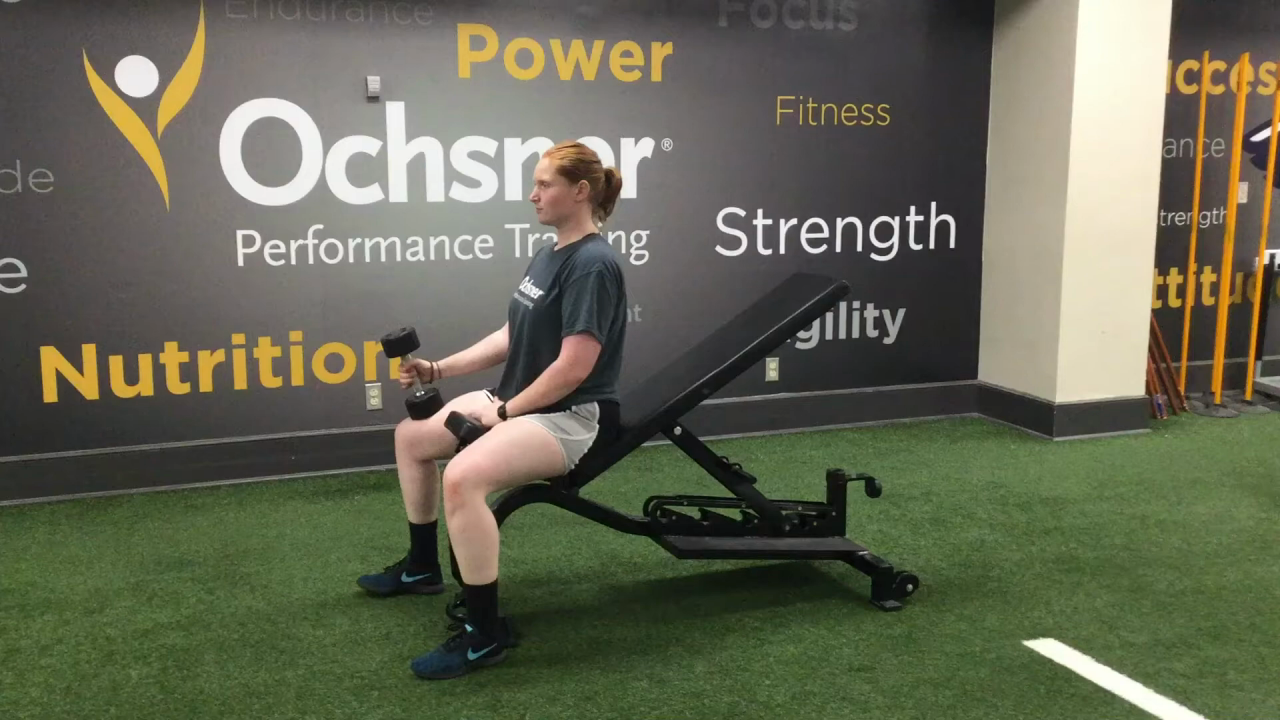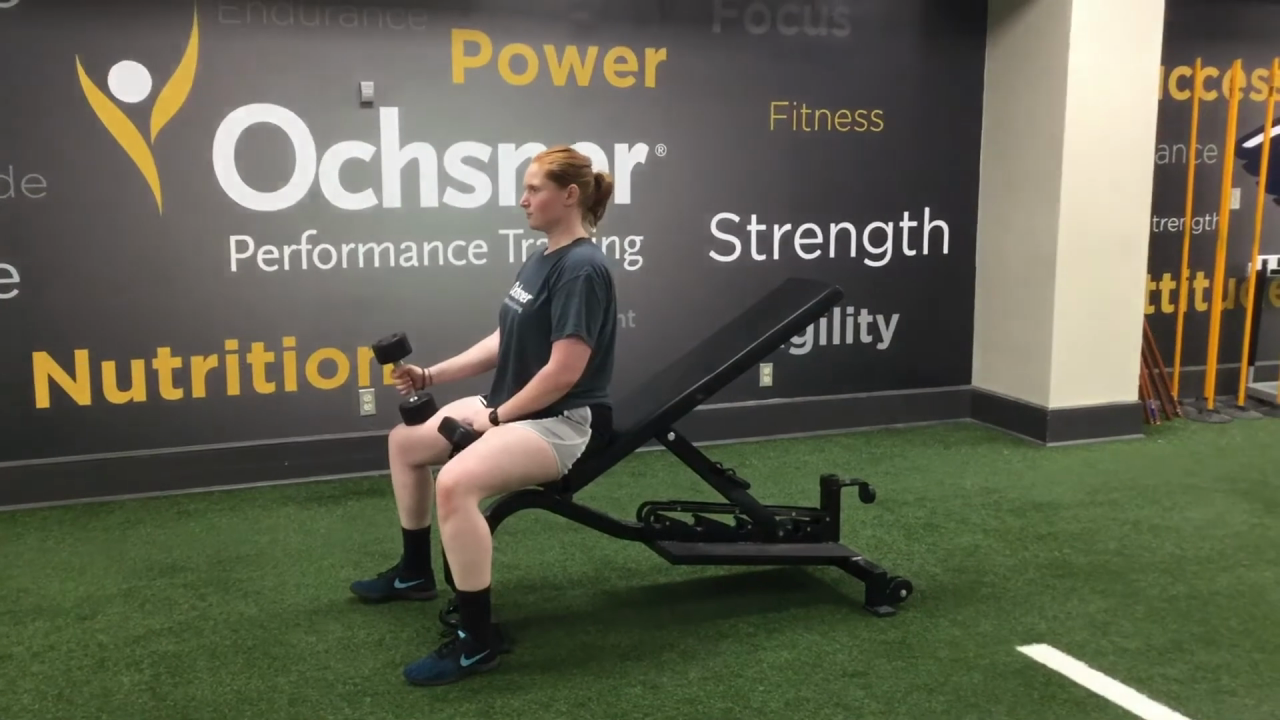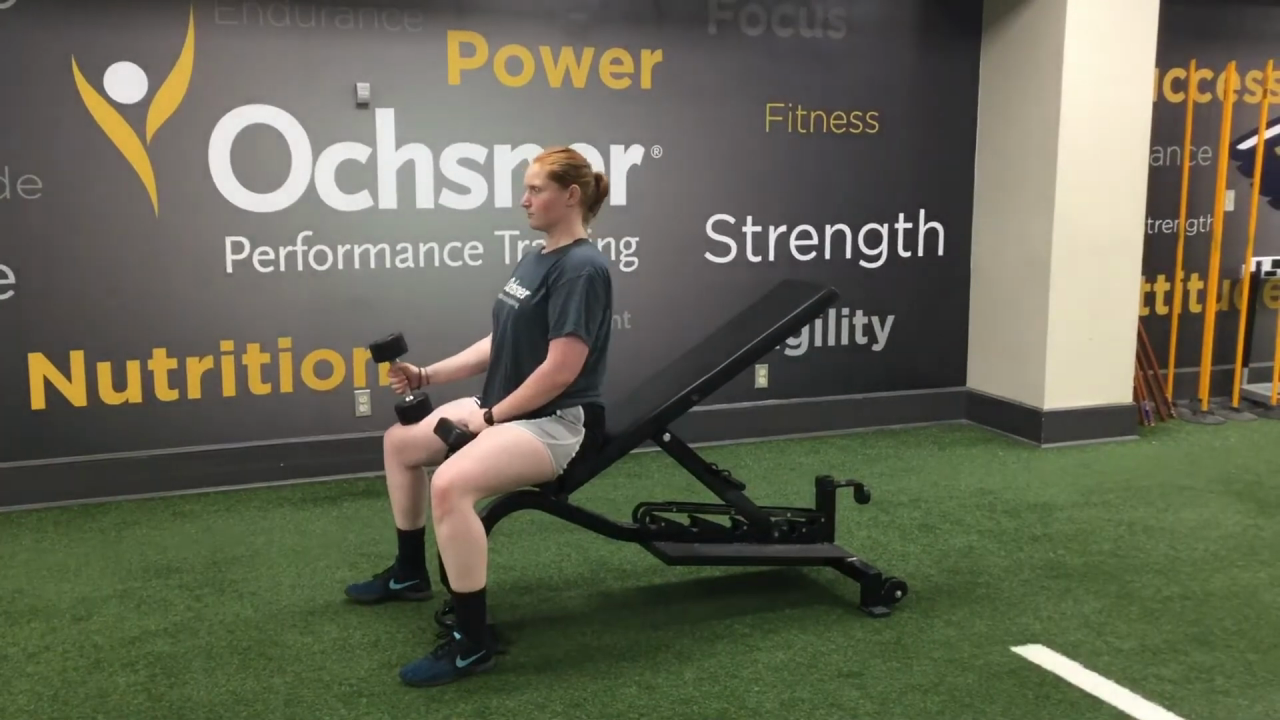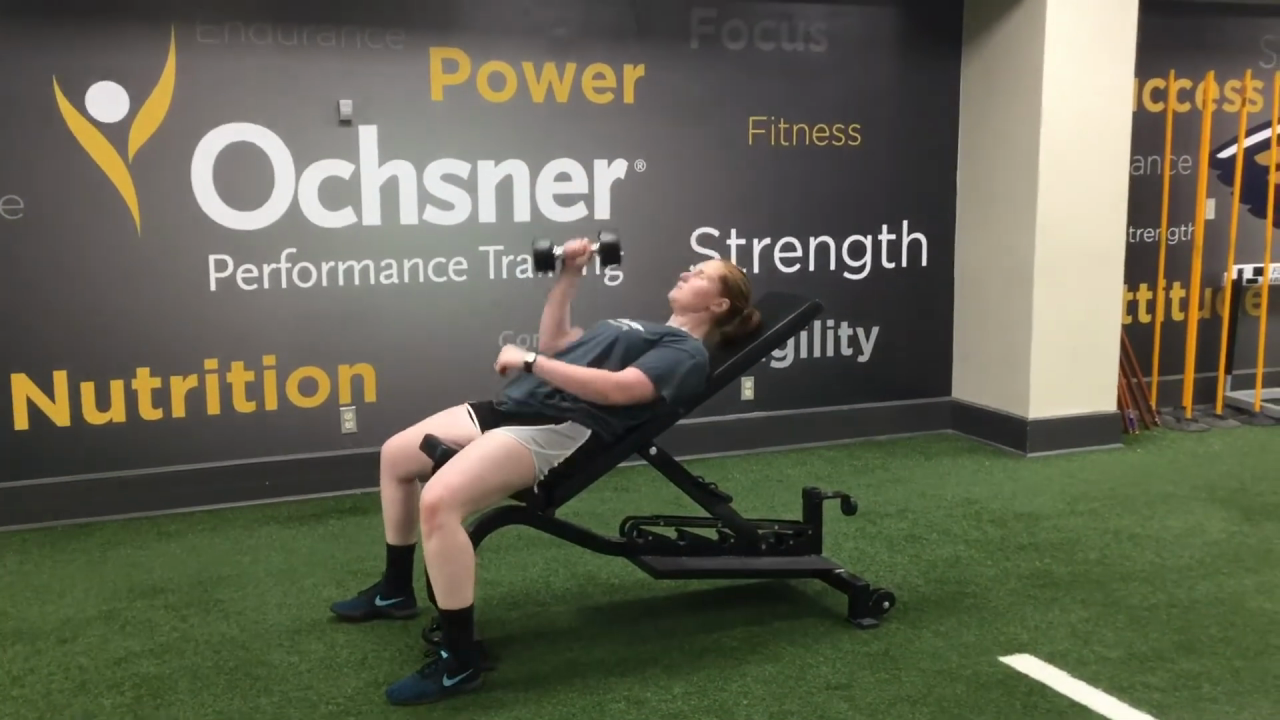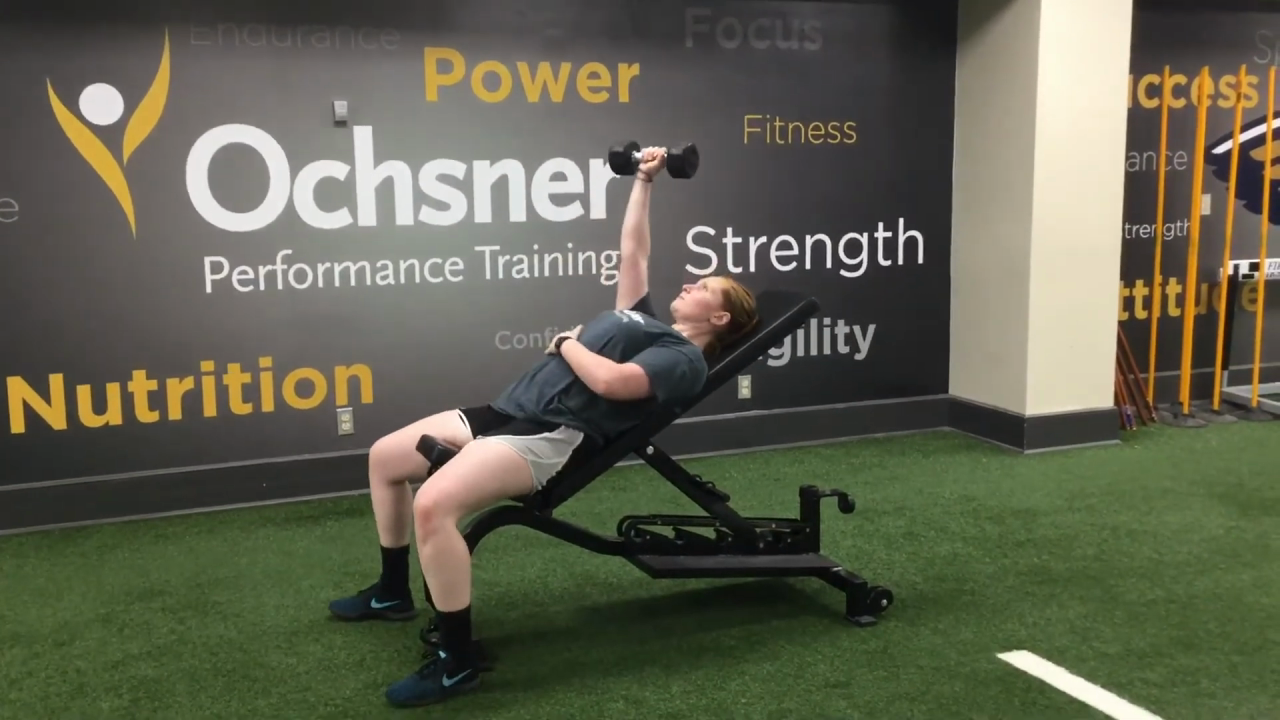
dt=1s
person 1, frame 1
left shoulder: (592, 265)
right shoulder: (549, 255)
left elbow: (574, 368)
right elbow: (510, 337)
left wrist: (506, 411)
right wrist: (438, 369)
left hip: (570, 416)
right hip: (518, 400)
left knee: (463, 476)
right knee: (410, 436)
left ankle: (484, 635)
right ankle: (421, 566)
person 1, frame 2
left shoulder: (581, 268)
right shoulder: (539, 260)
left elbow: (564, 372)
right elbow: (502, 343)
left wrist: (497, 418)
right wrist: (430, 375)
left hip: (562, 421)
right hip: (512, 406)
left knee: (455, 483)
right knee: (404, 441)
left ankle: (476, 642)
right ankle: (415, 572)
person 1, frame 3
left shoulder: (582, 267)
right shoulder: (533, 260)
left elbow: (562, 369)
right elbow: (498, 346)
left wrist: (492, 416)
right wrist: (426, 375)
left hip: (558, 420)
right hip: (505, 406)
left knee: (450, 484)
right knee: (399, 441)
left ankle: (472, 643)
right ankle: (409, 572)
person 1, frame 4
left shoulder: (687, 357)
right shoulder: (646, 330)
left elbow: (614, 389)
right elbow: (553, 338)
left wrist: (529, 361)
right wrist: (568, 274)
left hip: (557, 430)
right hip: (514, 408)
left knee: (439, 503)
right knee: (395, 457)
left ankle: (458, 661)
right ankle: (396, 591)
person 1, frame 5
left shoulder: (684, 359)
right shoulder: (642, 321)
left elbow: (608, 380)
right elbow: (632, 251)
left wrist: (567, 342)
right wrist: (644, 179)
left hip: (552, 435)
right hip: (507, 412)
left knee: (433, 505)
right knee: (383, 458)
left ankle: (457, 660)
right ankle: (393, 591)
